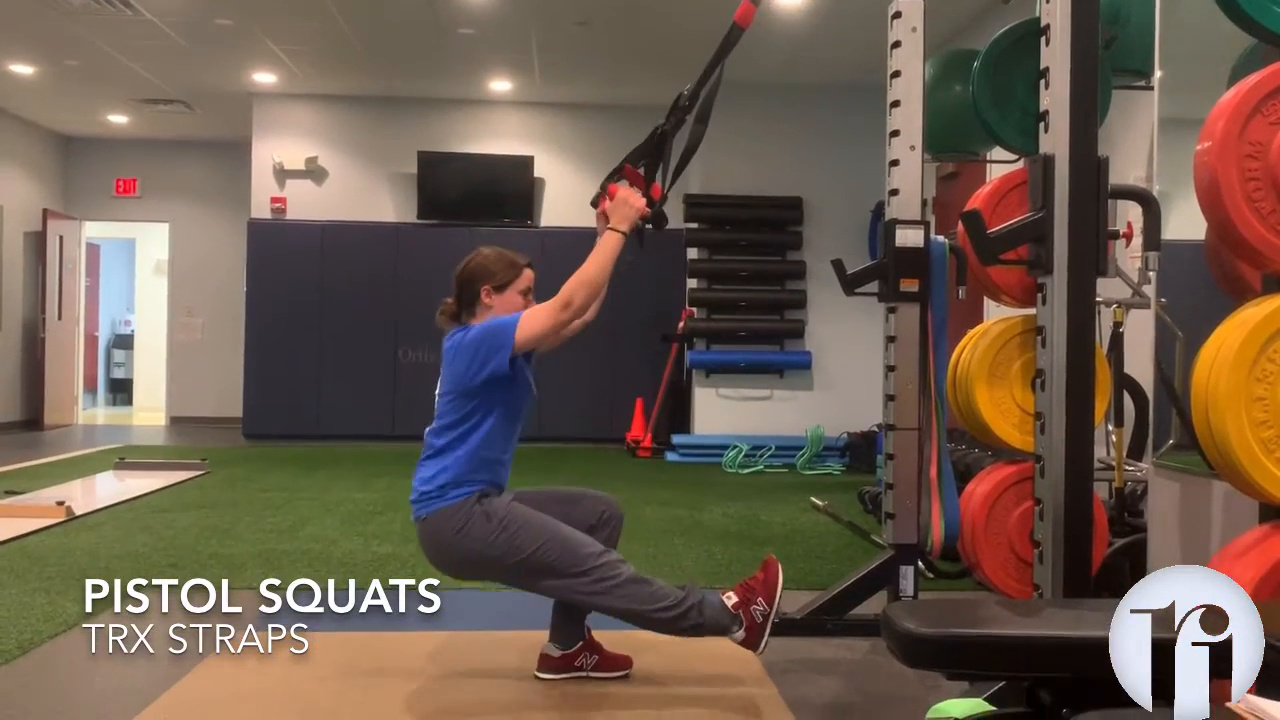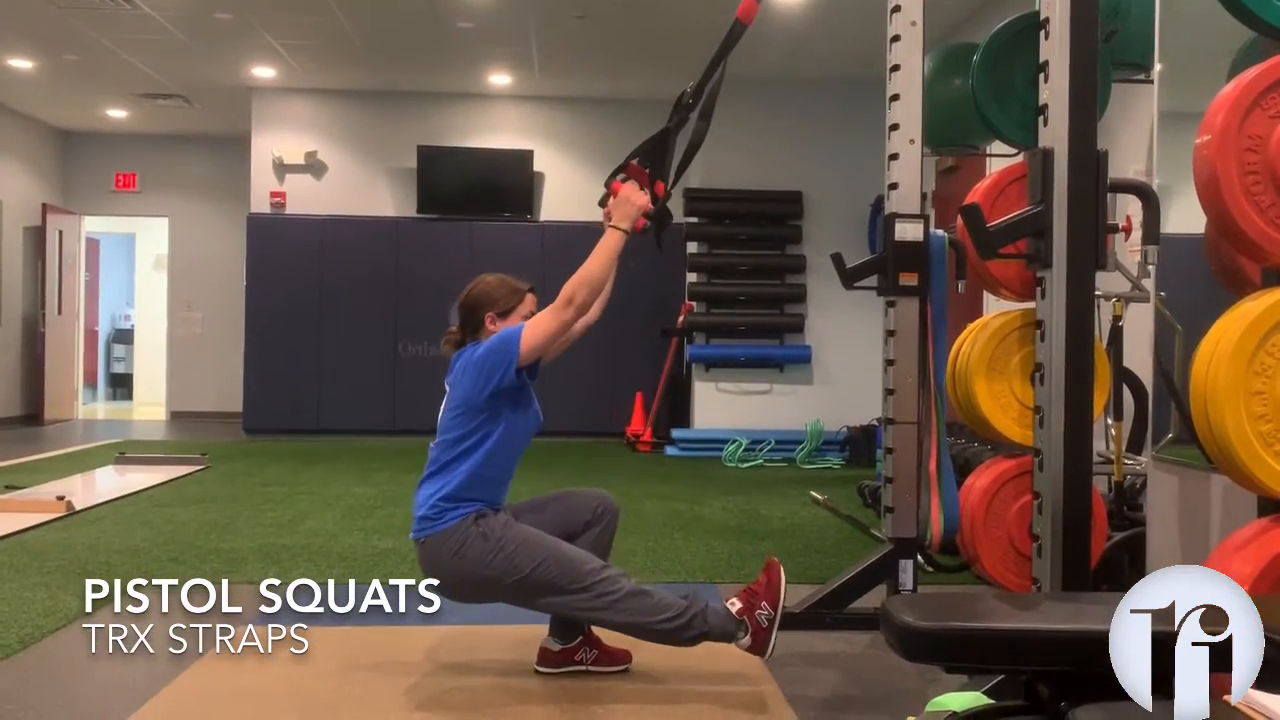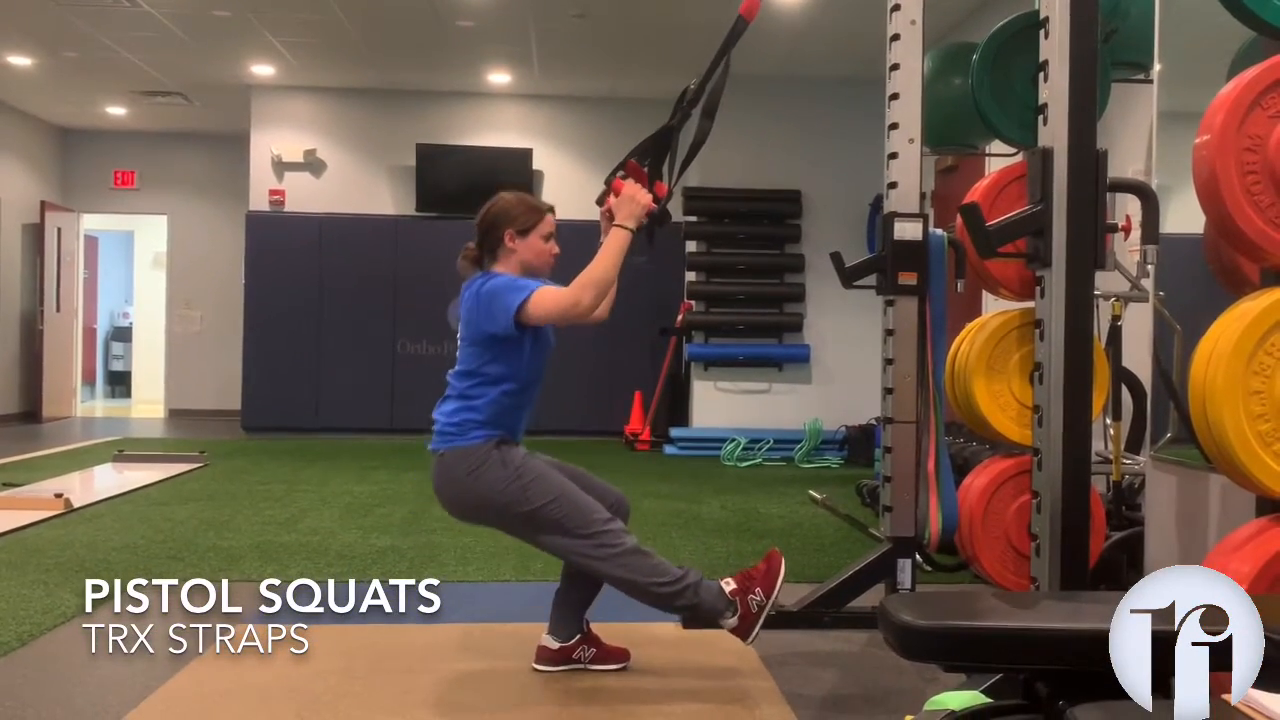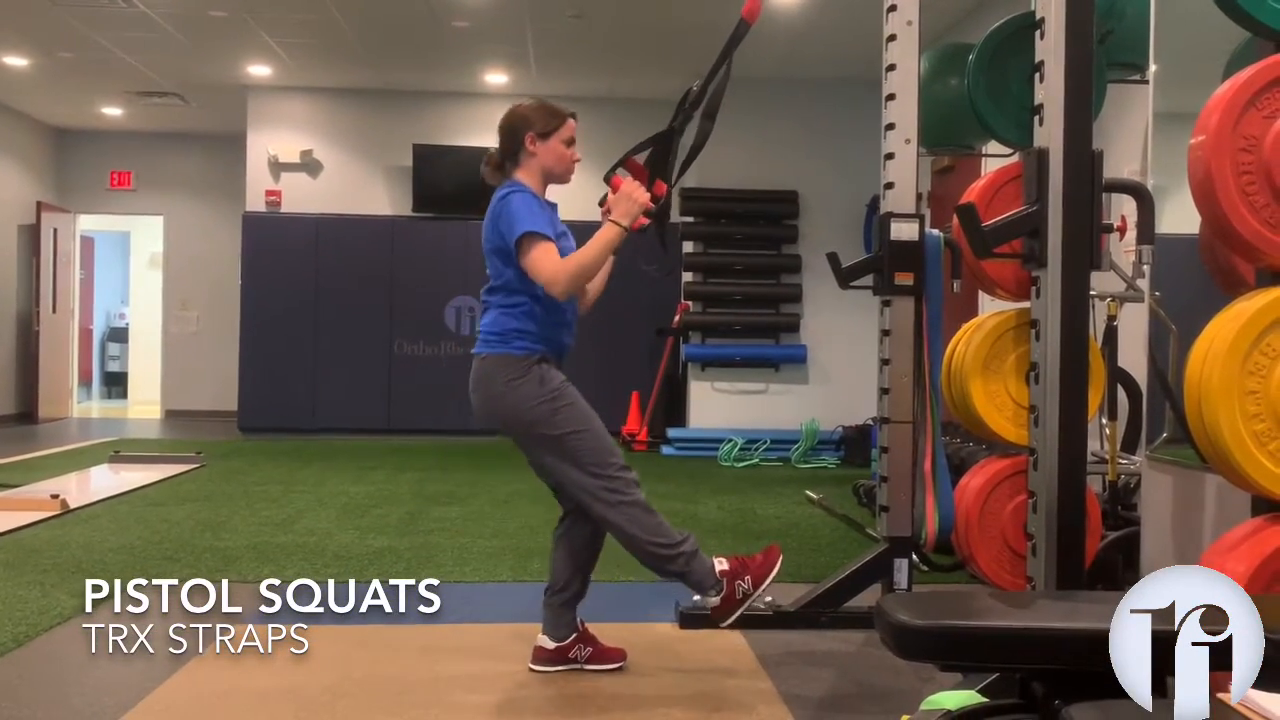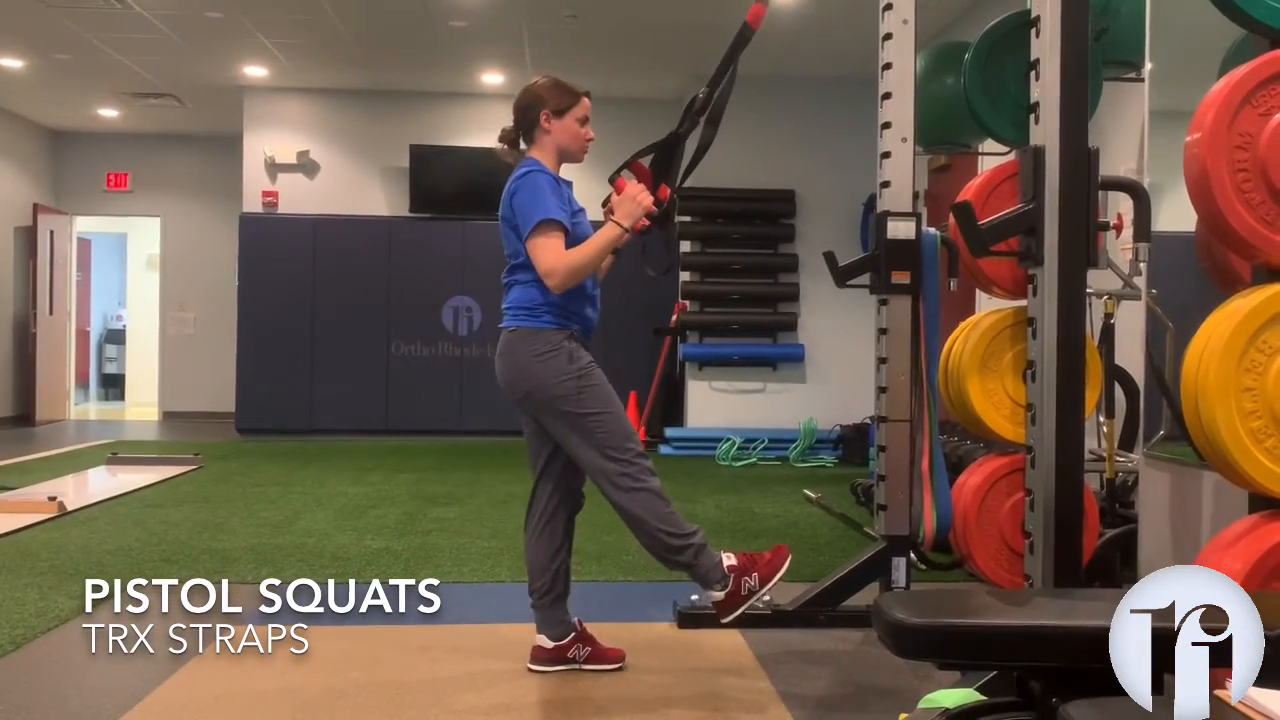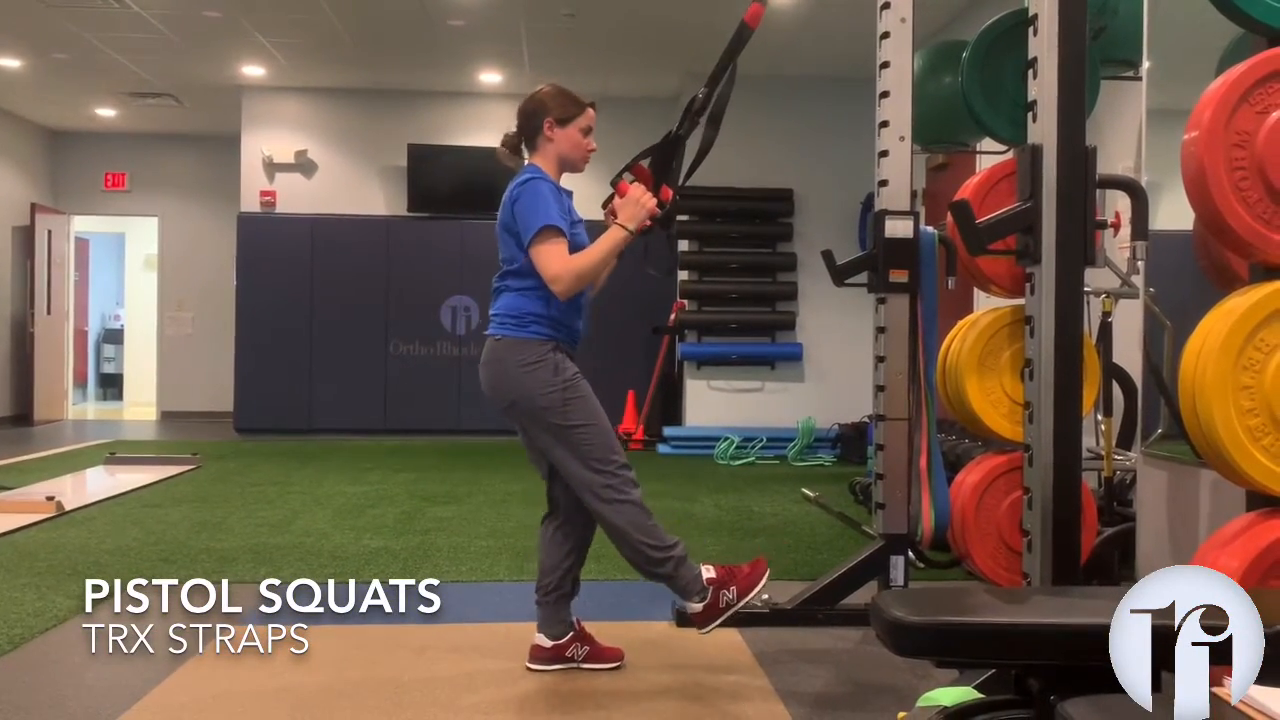
dt=0.5s
person 1, frame 1
left shoulder: (492, 351)
right shoulder: (474, 344)
left elbow: (581, 314)
right elbow: (568, 305)
left wrist: (606, 234)
right wrist: (618, 229)
left hip: (471, 507)
right hip: (456, 521)
left knee: (601, 514)
right knee: (597, 569)
left ankle: (566, 648)
right ankle: (729, 615)
person 1, frame 2
left shoulder: (501, 370)
right shoulder: (482, 363)
left elbow: (584, 314)
right elbow: (569, 303)
left wrist: (616, 229)
right wrist: (619, 227)
left hip: (472, 526)
right hip: (457, 543)
left knee: (596, 510)
right knee: (596, 583)
left ankle: (566, 643)
right ankle: (734, 623)
person 1, frame 3
left shoulder: (503, 289)
right shoulder: (496, 290)
left elbow: (597, 309)
right elbow: (580, 304)
left wrist: (611, 233)
right wrist: (625, 225)
left hip: (485, 453)
right hip: (475, 463)
left knee: (608, 509)
right knee: (597, 531)
left ankle: (563, 639)
right ankle: (725, 602)
person 1, frame 4
left shoulder: (535, 208)
right shoulder: (516, 203)
left elbow: (581, 297)
right elbow: (559, 282)
left wrist: (616, 232)
right wrist: (618, 222)
left hip: (519, 374)
right hip: (517, 374)
left knee: (589, 501)
right knee: (611, 485)
left ankle: (559, 638)
right ankle: (714, 581)
person 1, frame 5
left shoulder: (551, 186)
right shoulder: (533, 183)
left elbow: (583, 277)
right elbow: (555, 273)
left wrist: (618, 231)
right wrist: (619, 224)
left hip: (539, 354)
right hip: (545, 350)
left knee: (557, 493)
right knee: (625, 470)
left ankle: (555, 636)
right ankle: (719, 576)
person 1, frame 6
left shoulder: (546, 193)
right shoulder: (534, 189)
left elbow: (583, 283)
right elbow: (561, 279)
left wrist: (617, 231)
right wrist: (624, 227)
left hip: (525, 361)
right hip: (531, 359)
left knee: (573, 500)
right knee: (608, 481)
left ankle: (555, 635)
right ankle: (698, 589)
